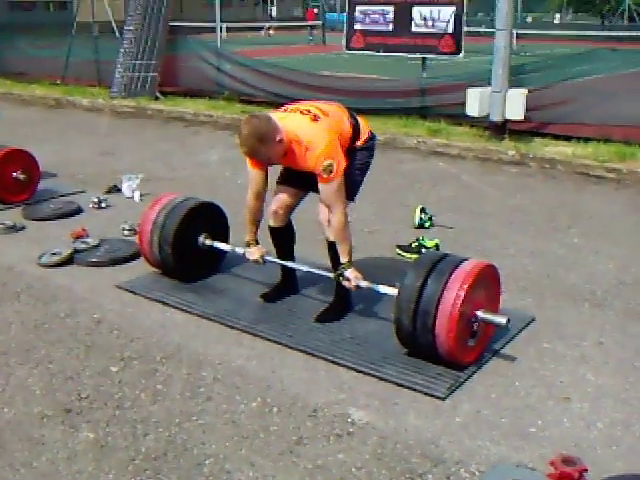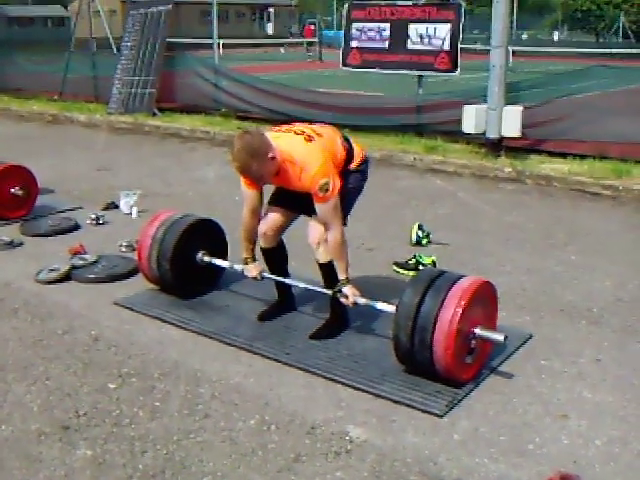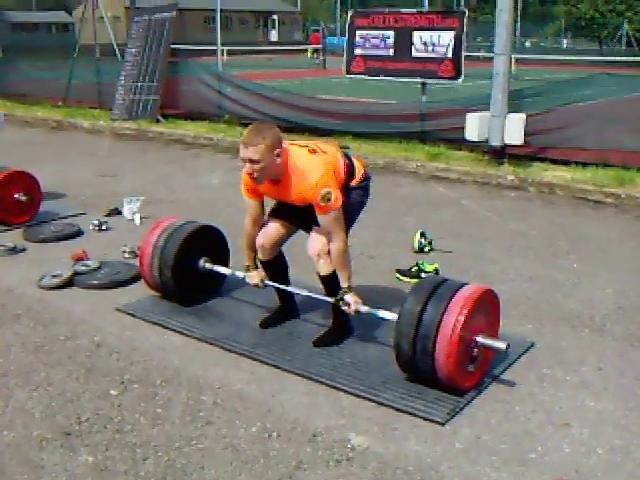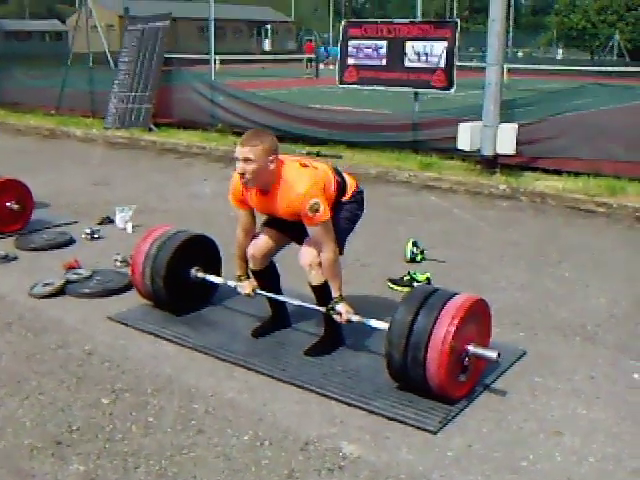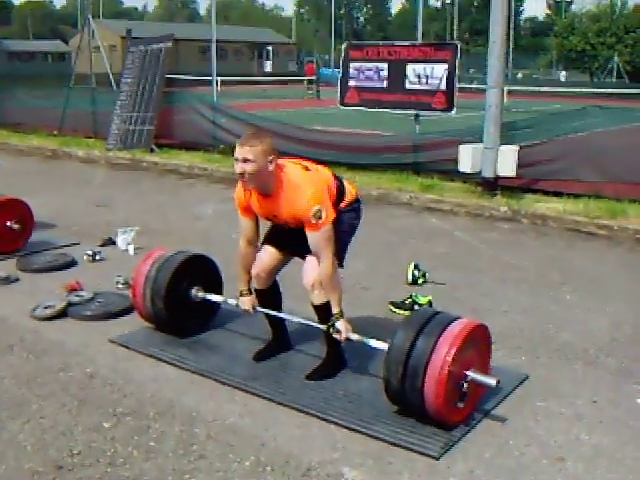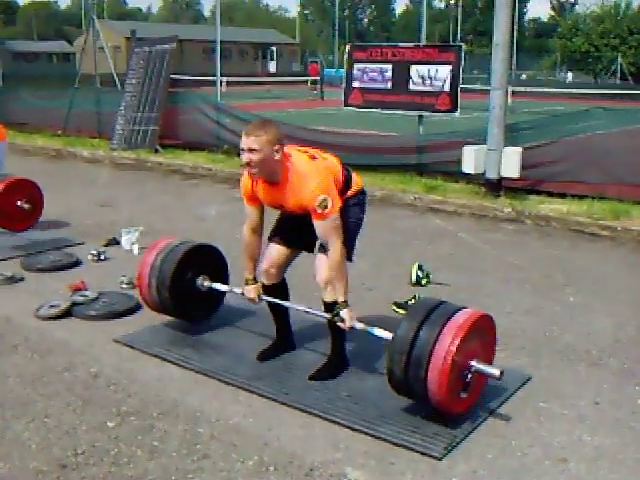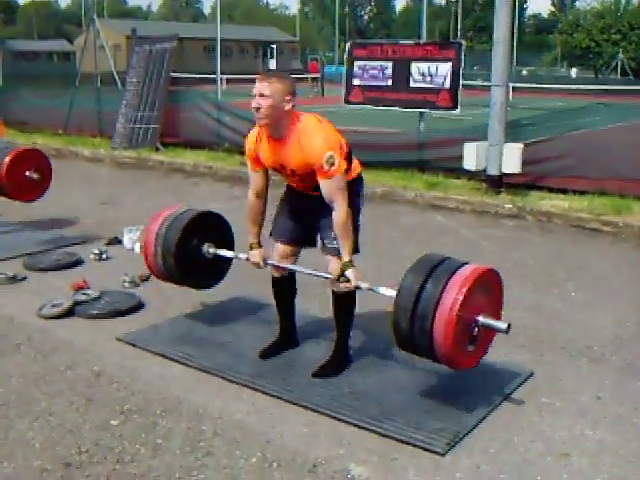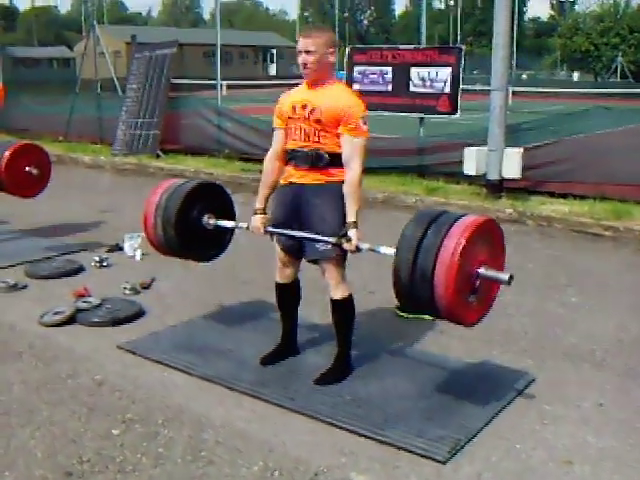
dt=0.4s
person 1, frame 1
left shoulder: (318, 146)
right shoulder: (259, 139)
left elbow: (337, 211)
right elbow: (255, 195)
left wrist: (346, 264)
right wrist: (251, 242)
left hip: (354, 144)
left knee: (327, 216)
right knee: (278, 209)
left ankle: (343, 295)
right ankle: (288, 280)
person 1, frame 2
left shoulder: (311, 166)
right shoulder: (252, 161)
left elbow: (334, 229)
right elbow: (251, 213)
left wrist: (344, 282)
right wrist: (249, 259)
left hip: (347, 168)
left knee: (317, 237)
right knee: (267, 230)
left ankle: (338, 313)
right ankle: (285, 298)
person 1, frame 3
left shoulder: (312, 176)
right shoulder: (251, 174)
left elbow: (337, 239)
right elbow: (253, 221)
left wrist: (346, 290)
right wrist: (251, 267)
left hip: (349, 186)
left knee: (317, 249)
right knee: (265, 242)
left ankle: (341, 322)
right ankle: (287, 306)
person 1, frame 4
left shoulder: (301, 188)
right shoulder: (240, 184)
left elbow: (327, 249)
right elbow: (244, 231)
left wrist: (338, 299)
right wrist: (243, 276)
left hip: (342, 201)
left knee: (309, 260)
right knee: (256, 253)
left ankle: (333, 332)
right ankle: (279, 315)
person 1, frame 5
left shoulder: (305, 193)
right shoulder: (245, 190)
left elbow: (326, 259)
right elbow: (247, 241)
left wrist: (338, 315)
right wrist: (244, 291)
left hip: (339, 209)
right hip: (291, 218)
left knee: (312, 279)
right knee: (260, 272)
left ankle: (335, 355)
right ankle: (280, 338)
person 1, frame 6
left shoulder: (311, 182)
right shoulder: (251, 179)
left elbow: (334, 246)
right elbow: (251, 229)
left wrist: (343, 305)
right wrist: (250, 280)
left hip: (345, 201)
right hip: (299, 207)
left knee: (324, 277)
right knee: (270, 267)
left ankle: (338, 356)
right ankle: (284, 338)
person 1, frame 7
left shoulder: (317, 140)
right shoulder: (256, 140)
left elbow: (338, 205)
right elbow: (256, 194)
left wrist: (348, 263)
right wrist: (254, 244)
left hip: (342, 189)
right hip: (299, 190)
left knee: (336, 270)
right knee: (279, 260)
left ankle: (341, 351)
right ankle: (286, 335)
person 1, frame 8
left shoulder: (347, 102)
right shoulder: (287, 100)
left elbow: (353, 166)
right elbow: (275, 156)
left wrist: (352, 222)
right wrist: (260, 207)
left hip: (327, 190)
right hip: (290, 188)
left knee: (333, 274)
right knee: (284, 267)
left ankle: (344, 358)
right ankle: (288, 342)
